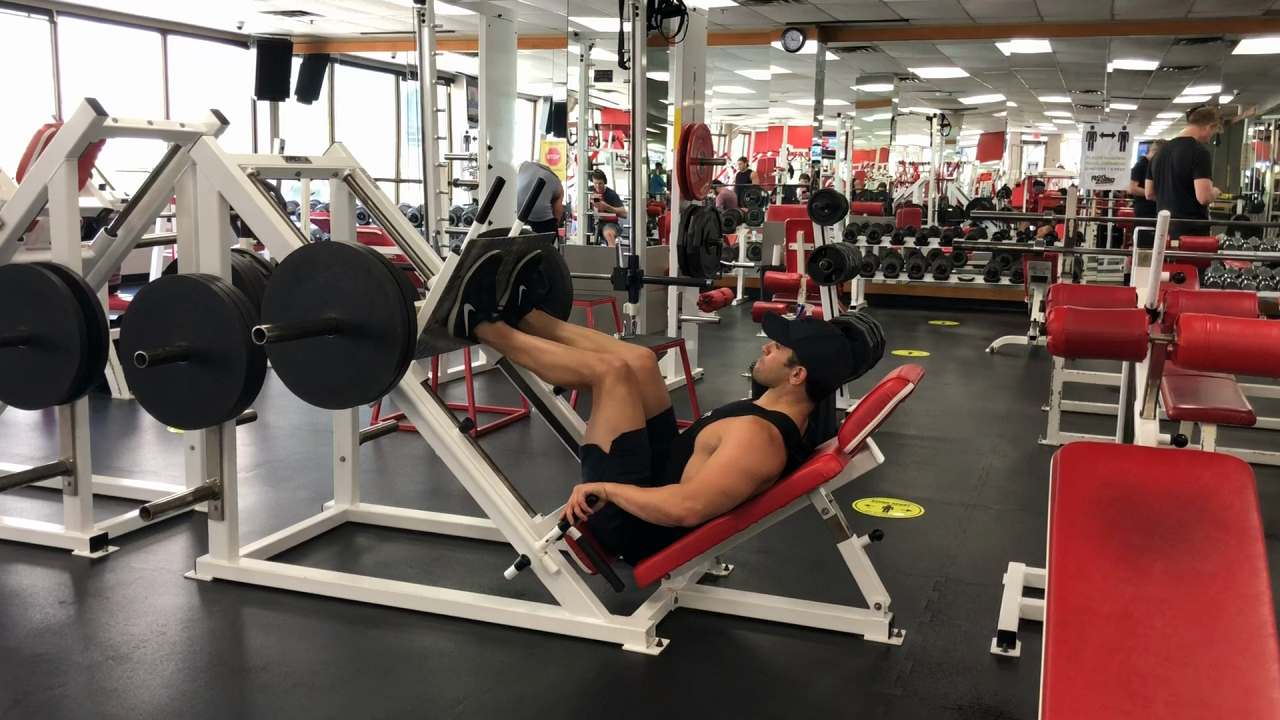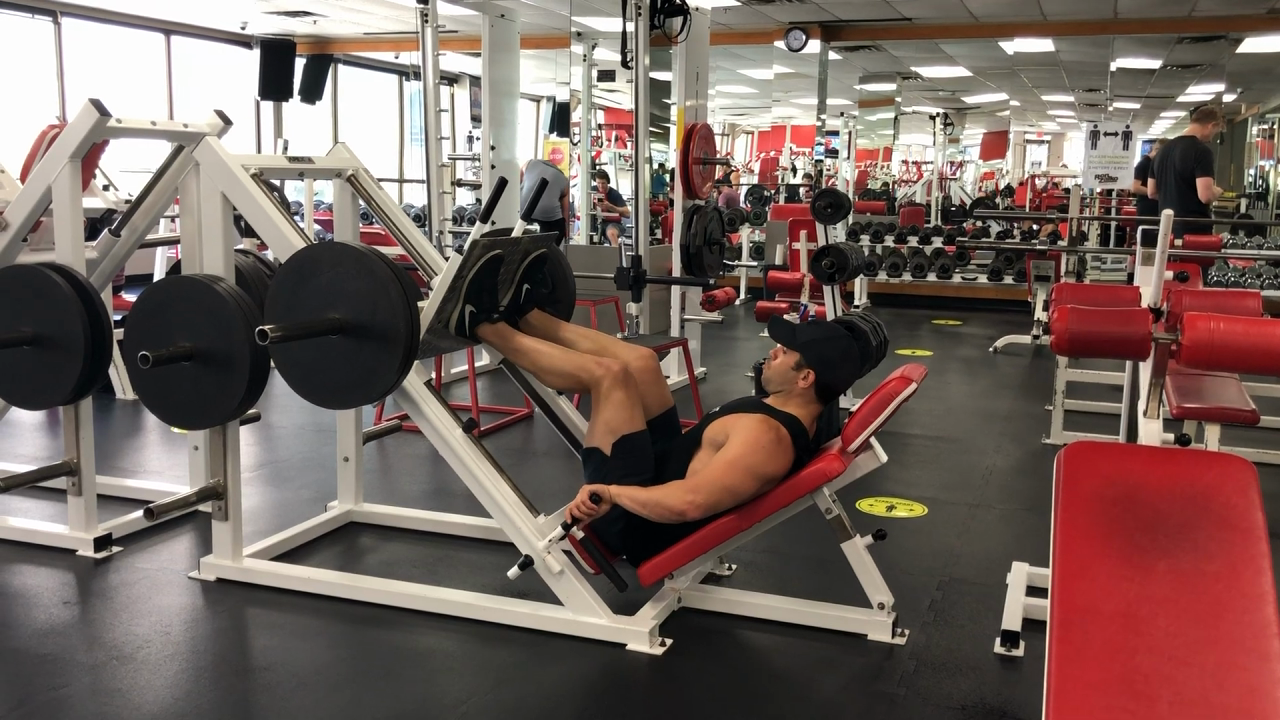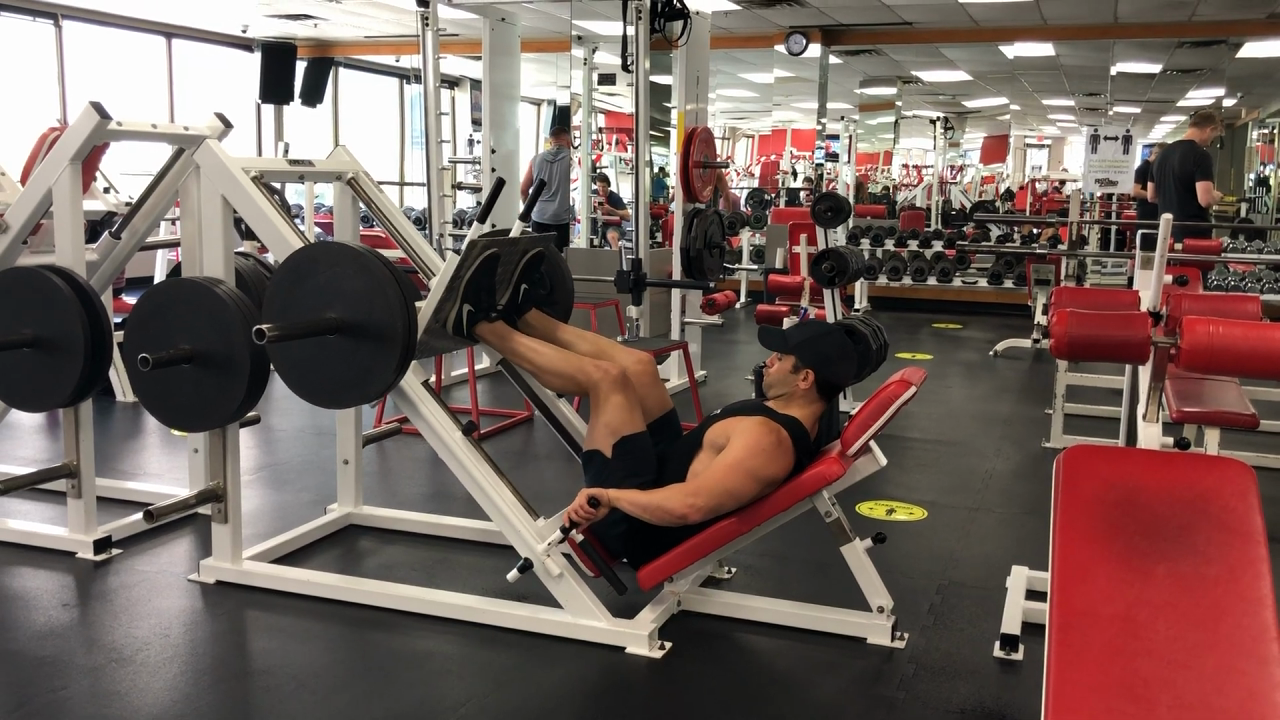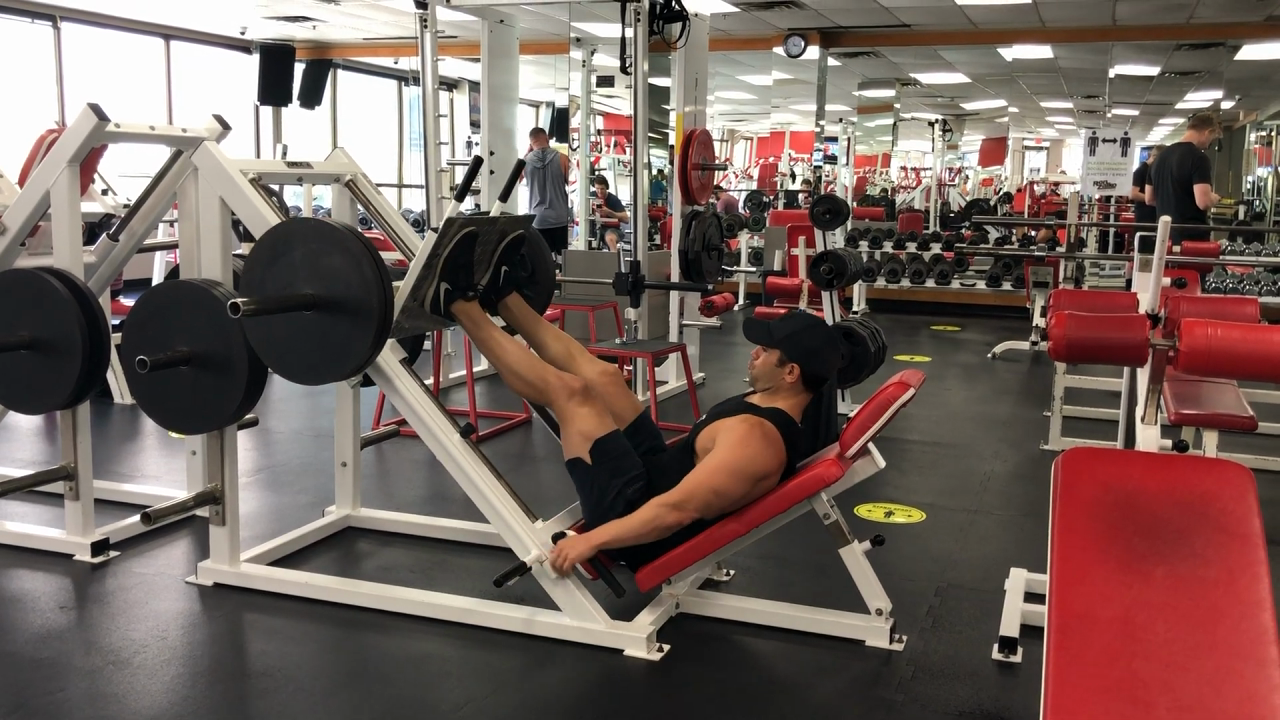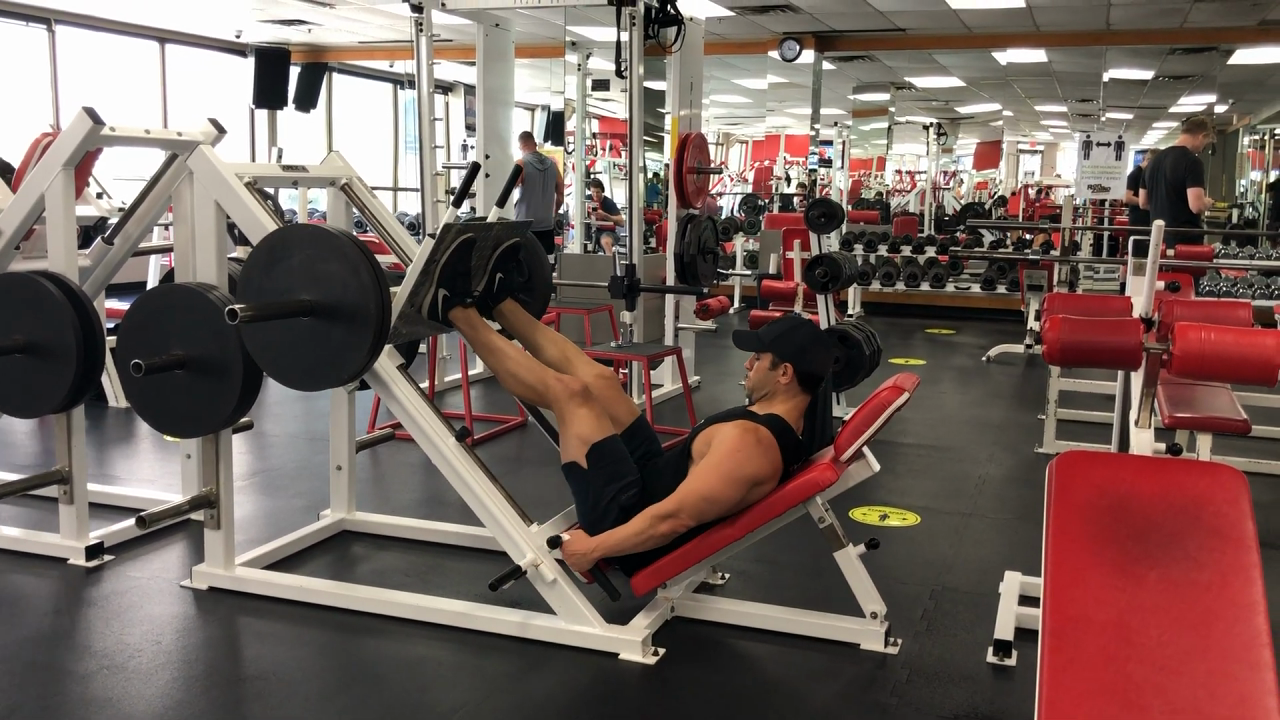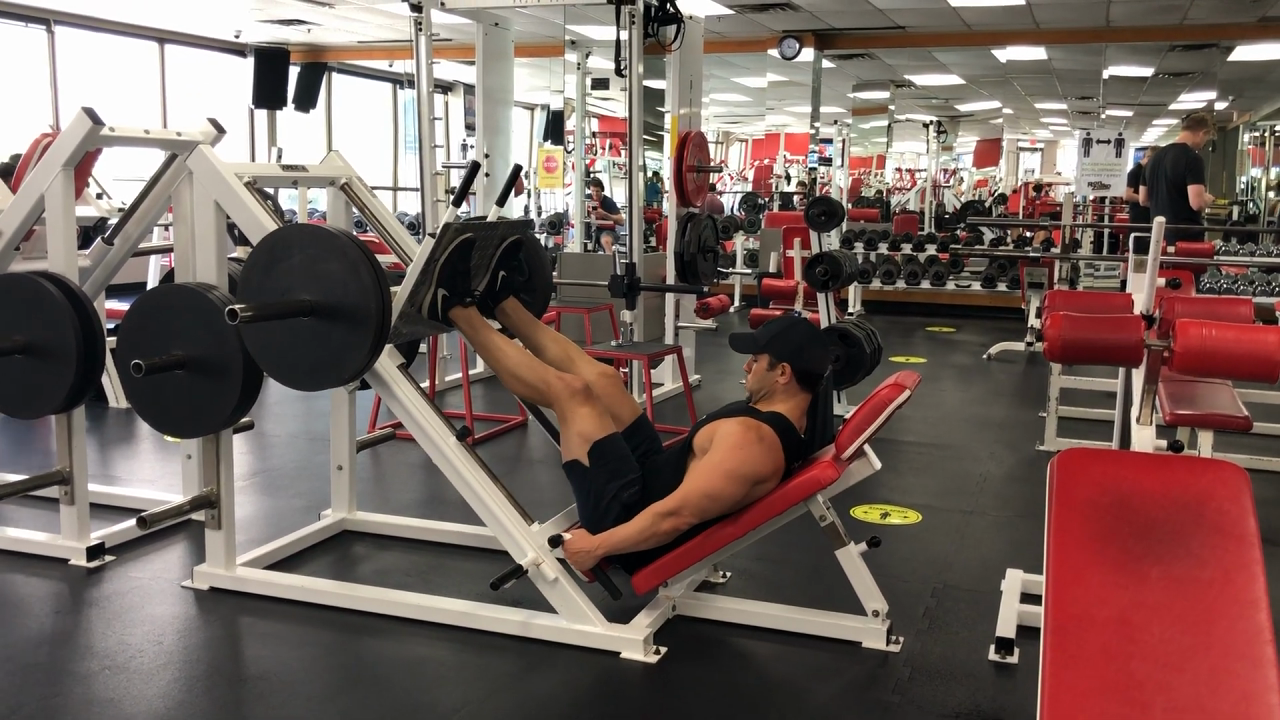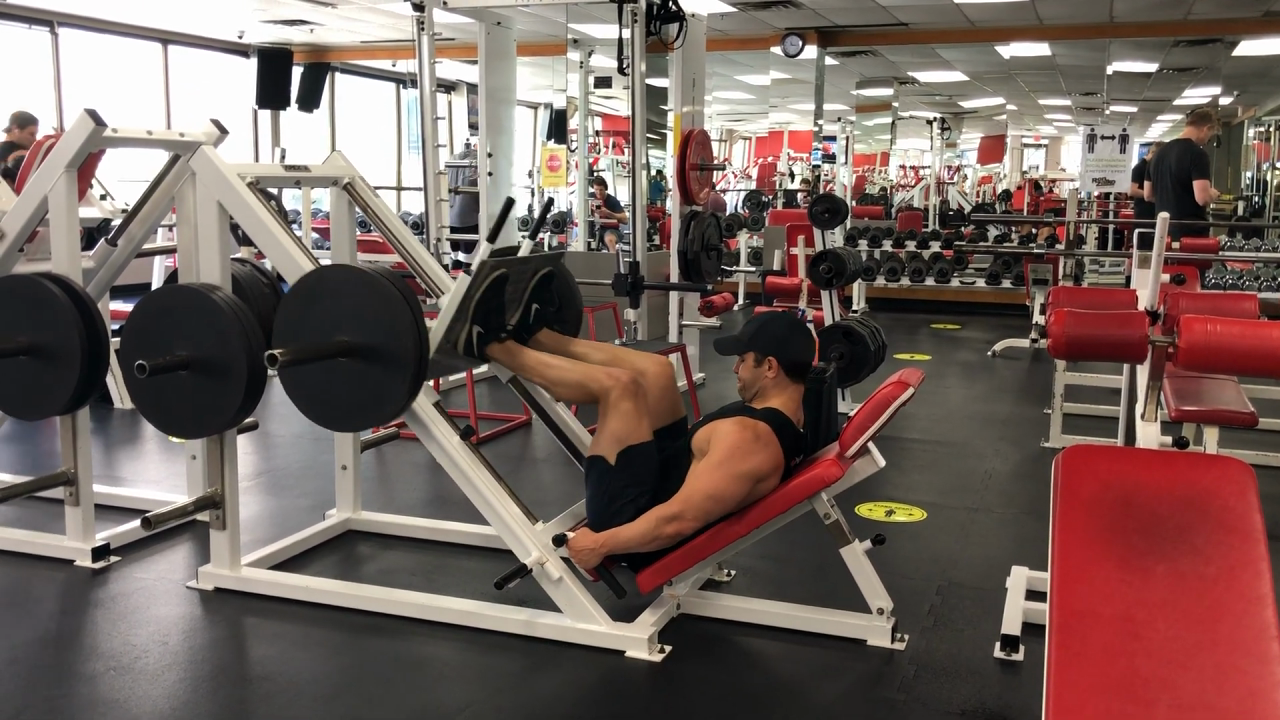
dt=0.7s
person 1, frame 1
left shoulder: (759, 437)
right shoulder: (786, 422)
left elbow: (686, 509)
left wrist: (604, 488)
left hip: (628, 523)
left knee: (610, 369)
right knee: (638, 361)
left ankle: (483, 325)
right ankle: (522, 314)
person 1, frame 2
left shoulder: (766, 437)
right shoulder: (792, 422)
left elbow: (688, 503)
left wrist: (609, 492)
left hip: (633, 523)
left knee: (609, 373)
right knee: (639, 362)
left ankle: (486, 324)
right ankle: (525, 313)
person 1, frame 3
left shoulder: (768, 438)
right shoulder: (795, 424)
left elbow: (689, 506)
left wrist: (606, 496)
left hip: (636, 526)
left knee: (608, 375)
right knee: (636, 366)
left ankle: (481, 323)
right ankle: (520, 313)
person 1, frame 4
left shoulder: (755, 436)
right shoulder: (782, 417)
left elbow: (677, 510)
left wrist: (590, 541)
left hip: (641, 523)
left knee: (570, 390)
right knee: (601, 377)
left ankle: (459, 302)
right ankle: (501, 294)
person 1, frame 5
left shoulder: (750, 442)
right shoulder: (785, 427)
left elbow: (675, 518)
left wrist: (594, 548)
left hip: (627, 514)
right hip: (652, 477)
left knee: (570, 391)
right knee: (599, 381)
left ankle: (456, 308)
right ankle: (495, 300)
person 1, frame 6
left shoulder: (752, 439)
right shoulder: (786, 427)
left elbow: (678, 516)
left wrist: (597, 546)
left hip: (629, 514)
left knee: (570, 391)
right knee: (601, 380)
left ankle: (457, 308)
right ankle: (499, 301)
person 1, frame 7
left shoulder: (748, 438)
right shoulder: (787, 423)
left elbow: (679, 522)
left wrist: (601, 544)
left hip: (632, 517)
left knee: (620, 384)
right knee: (653, 371)
left ankle: (494, 344)
right ankle: (532, 334)
